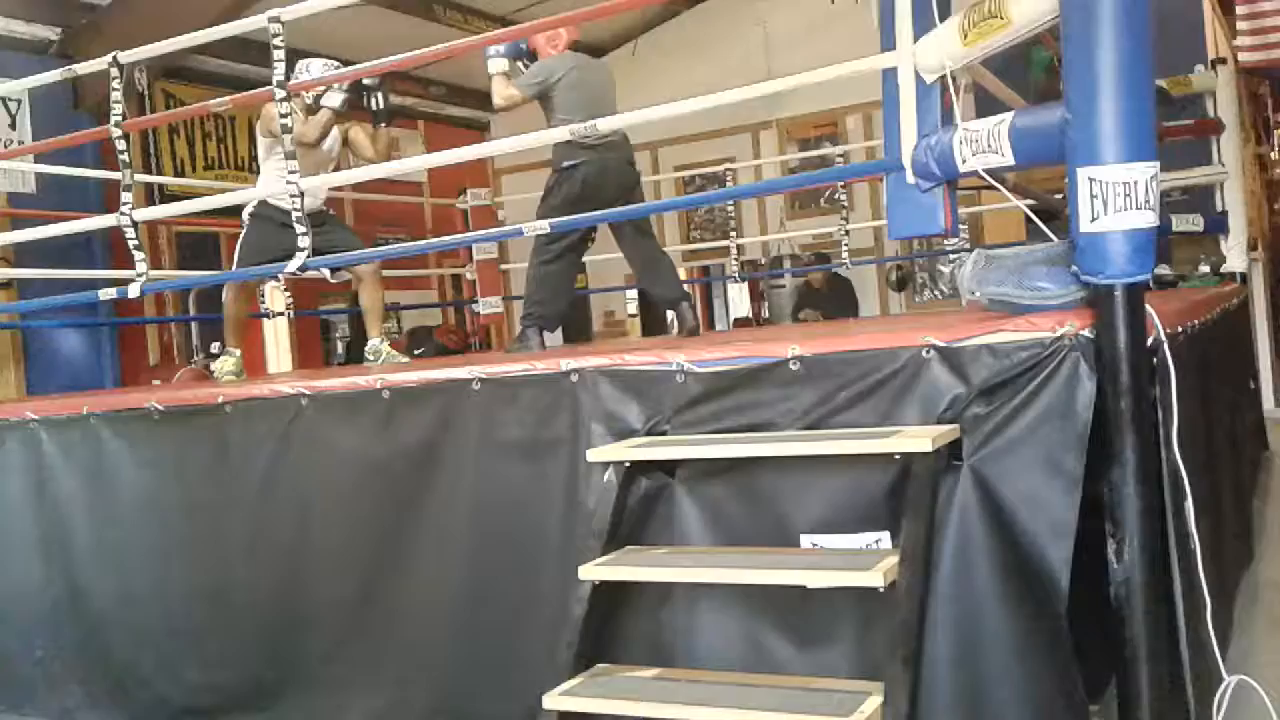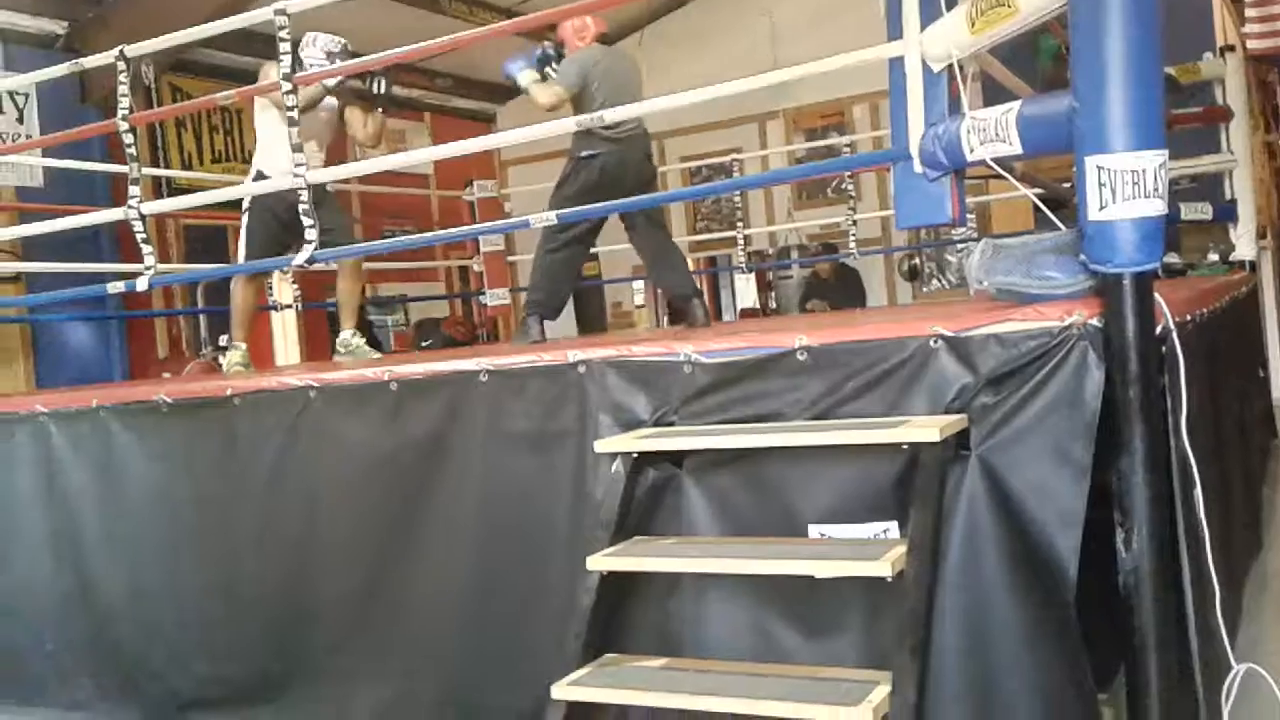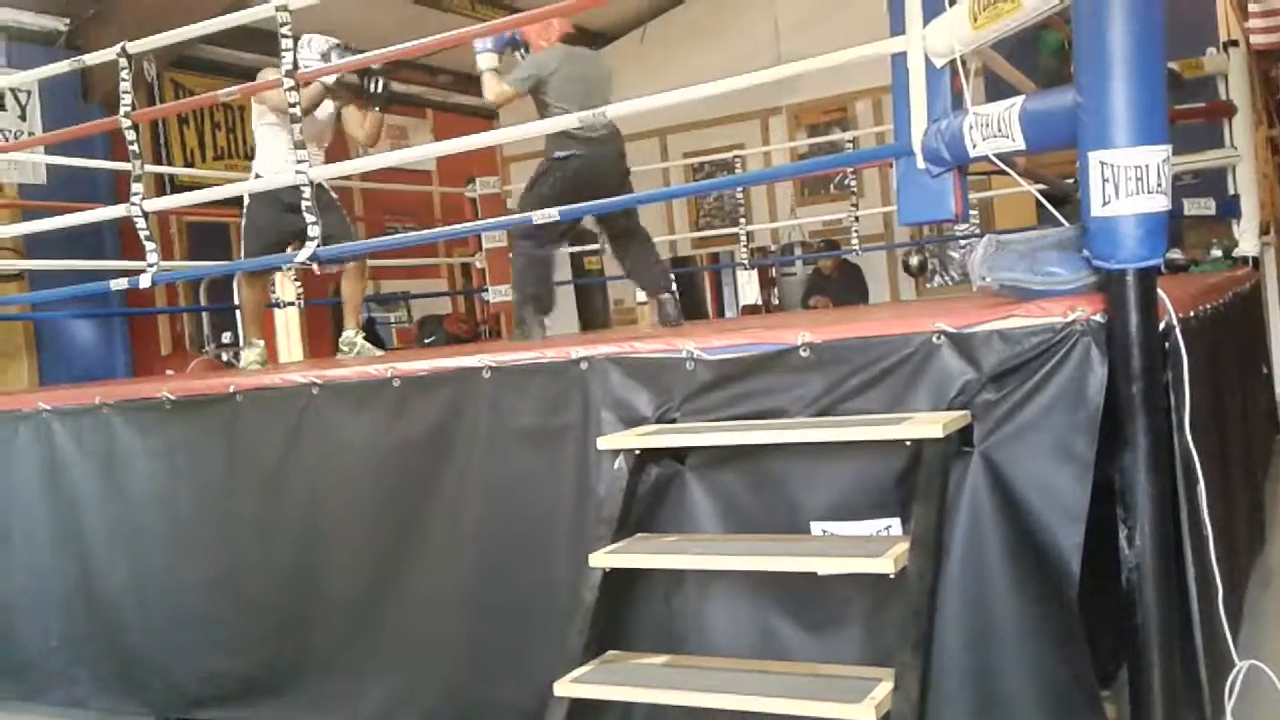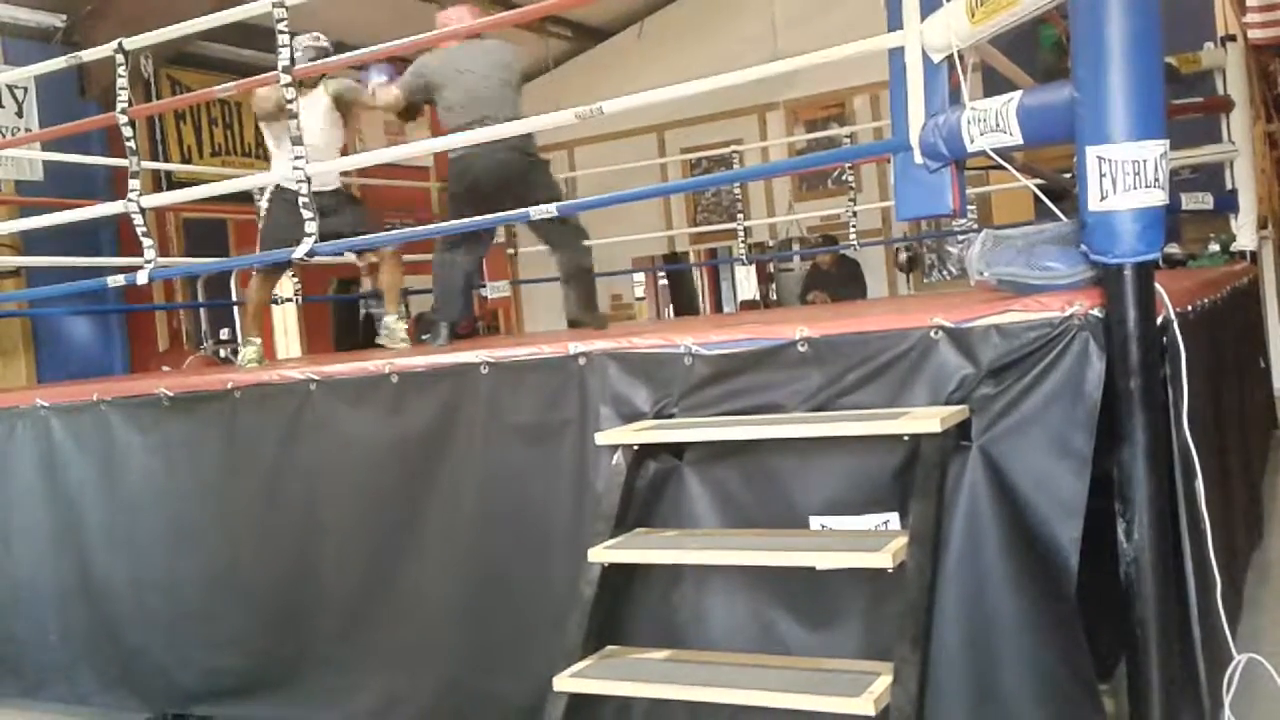
dt=0.4s
person 1, frame 1
left shoulder: (343, 120)
right shoulder: (275, 110)
left elbow: (379, 155)
right elbow: (308, 137)
left wrist: (380, 113)
right wrist: (338, 94)
left hip: (317, 216)
right hip: (271, 215)
left knee: (368, 268)
right knee: (240, 282)
left ankle: (377, 348)
right ankle: (231, 356)
person 1, frame 2
left shoulder: (340, 95)
right shoulder: (274, 74)
left elbow: (369, 138)
right elbow: (297, 103)
left wrist: (378, 96)
right wrist: (332, 77)
left hip: (313, 190)
right hip: (270, 188)
left knee: (350, 261)
right knee: (251, 270)
left ankle: (348, 341)
right ankle: (237, 350)
person 1, frame 3
left shoulder: (338, 96)
right shoulder: (270, 78)
left elbow: (368, 137)
right elbow: (297, 106)
left wrist: (376, 96)
right wrist: (331, 75)
left hip: (313, 190)
right hip: (270, 191)
left knee: (354, 258)
right knee: (253, 272)
left ankle: (352, 339)
right ankle: (254, 347)
person 1, frame 4
left shoulder: (334, 90)
right shoulder: (271, 91)
left elbow: (371, 99)
right elbow: (265, 110)
right wrist: (299, 76)
left hip: (335, 195)
right hip: (289, 196)
left knee: (388, 248)
right knee: (266, 271)
left ankle: (393, 326)
right ankle: (251, 344)
person 2, frame 1
left shoulder: (550, 67)
right shoulder: (601, 68)
left elbow: (502, 99)
left wrist: (498, 62)
right wrist: (525, 63)
left hip: (578, 168)
right hip: (618, 162)
left knee: (551, 250)
right knee: (641, 241)
left ankle: (533, 332)
right ankle: (683, 310)
person 2, frame 2
left shoulder: (580, 60)
right shoulder: (626, 61)
left elbow: (549, 100)
left wrist: (527, 74)
right wrist: (552, 66)
left hip: (595, 159)
right hip: (636, 155)
left knee: (559, 239)
right knee: (654, 235)
left ankle: (534, 322)
right ankle: (693, 306)
person 2, frame 3
left shoulder: (541, 63)
right shoulder: (595, 60)
left elbow: (497, 95)
left wrist: (487, 56)
right wrist: (526, 53)
left hip: (568, 159)
right hip: (609, 157)
left knee: (530, 236)
right knee: (629, 236)
left ankle: (532, 319)
right ankle: (665, 298)
person 2, frame 4
left shoulder: (432, 63)
right shoulder: (507, 52)
left elbow: (387, 100)
left wrist: (375, 81)
left hip: (467, 163)
right hip: (516, 154)
left knee: (457, 246)
right knee: (560, 228)
left ankle: (445, 327)
right ankle: (578, 292)
